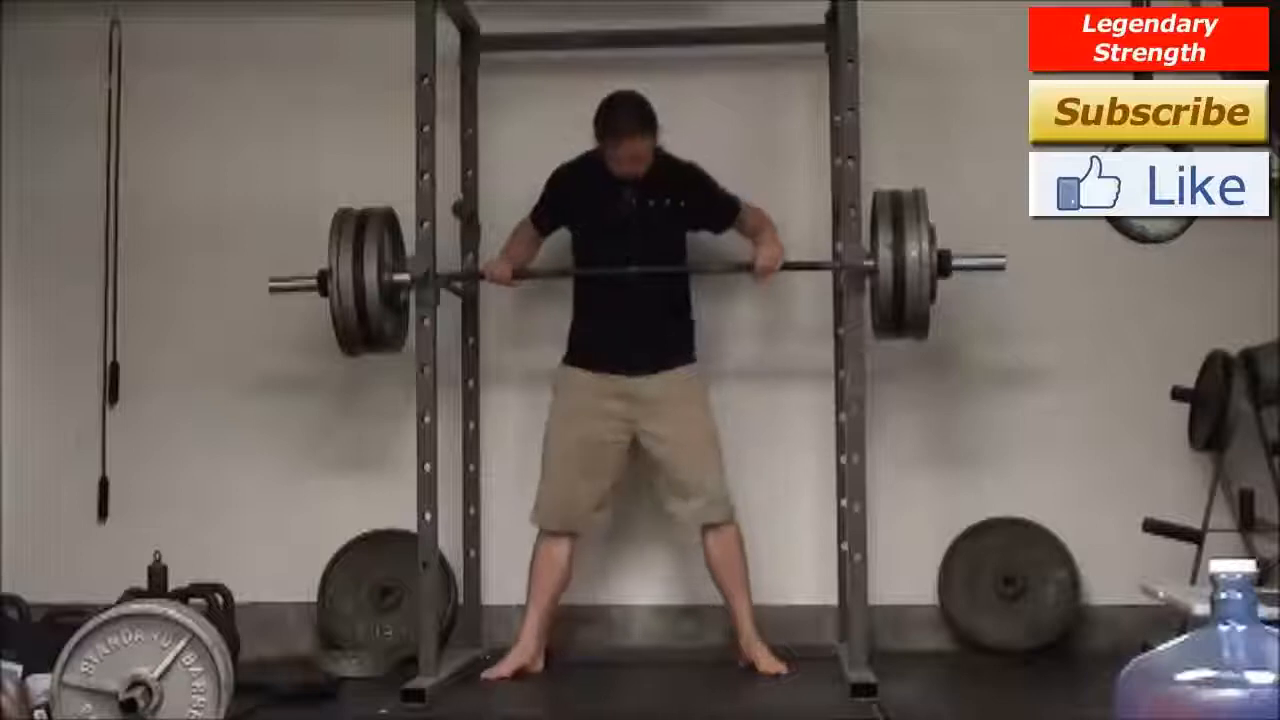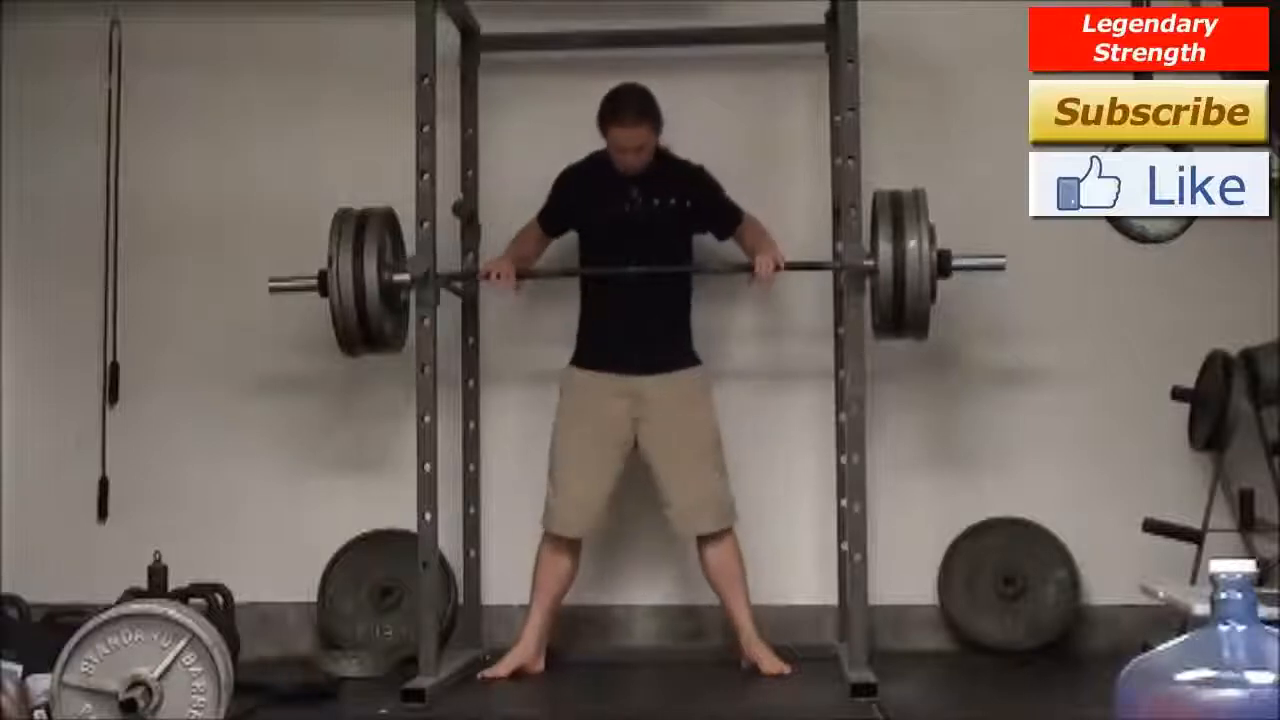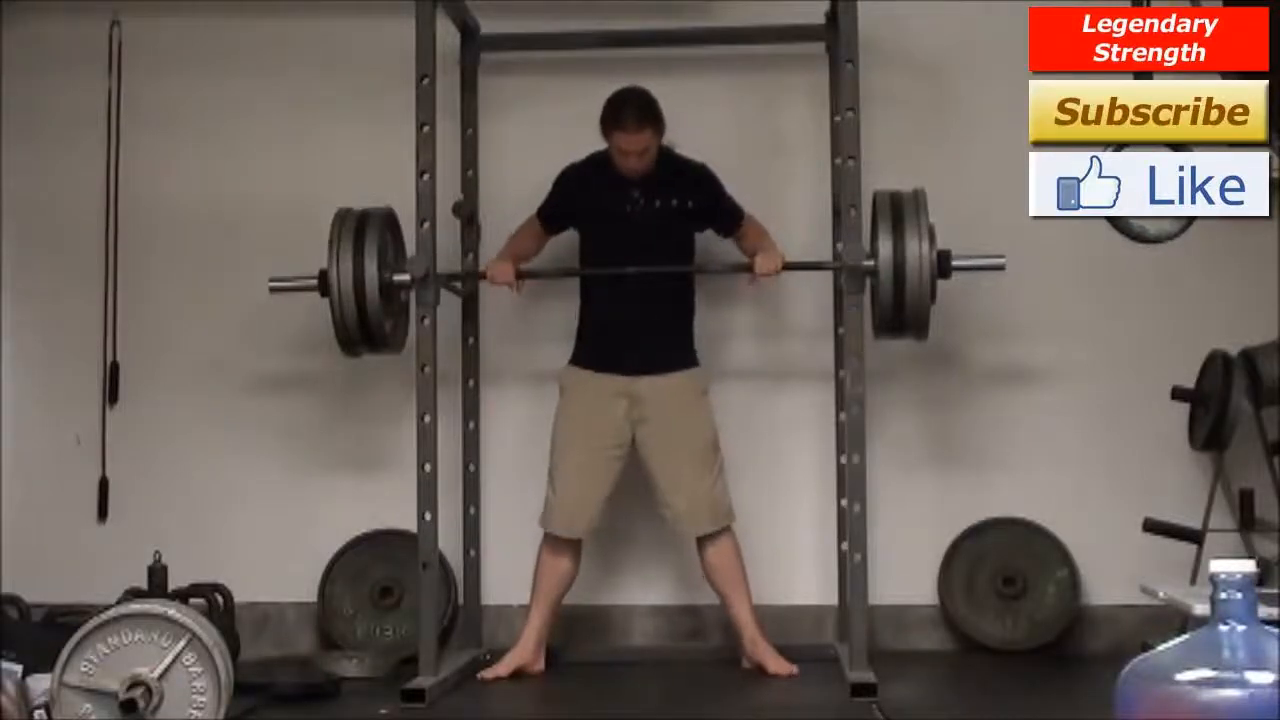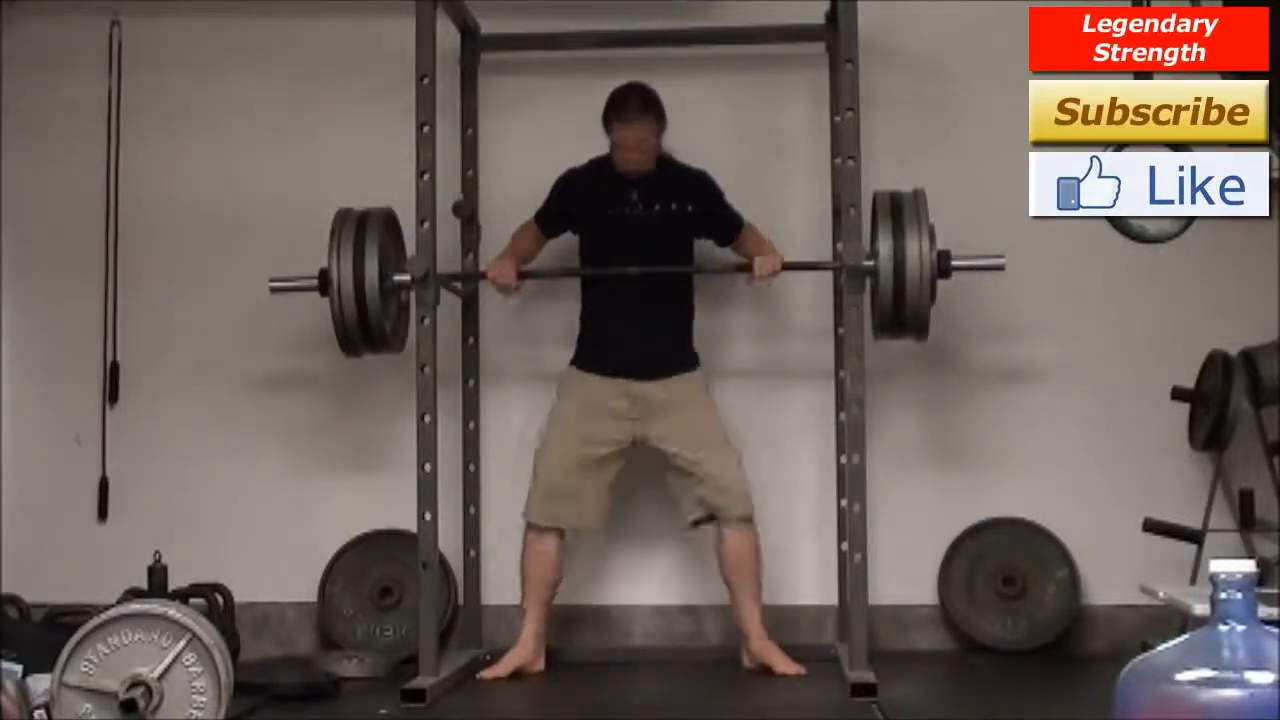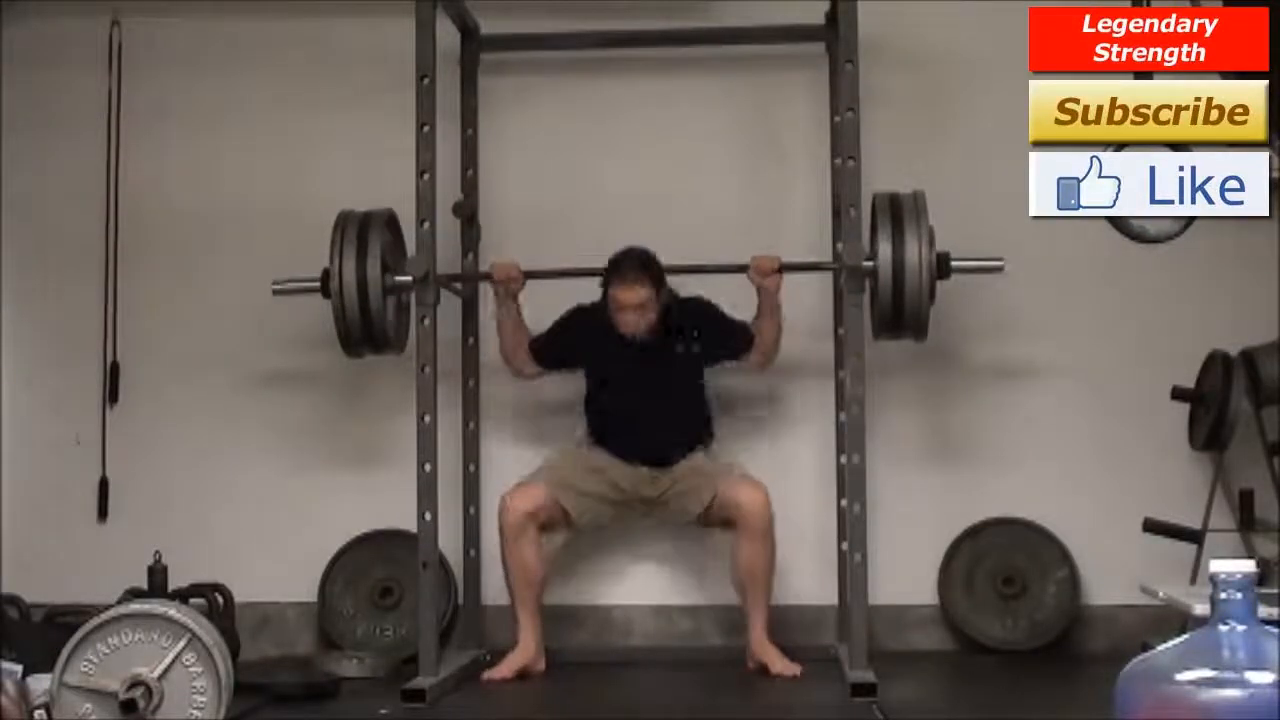
dt=1s
person 1, frame 1
left shoulder: (683, 180)
right shoulder: (573, 181)
left elbow: (741, 214)
right elbow: (535, 226)
left wrist: (768, 241)
right wrist: (508, 259)
left hip: (670, 372)
right hip: (588, 373)
left knee: (713, 507)
right knee: (558, 516)
left ankle: (749, 639)
right ankle: (530, 646)
person 1, frame 2
left shoulder: (689, 181)
right shoulder: (578, 182)
left elbow: (740, 224)
right elbow: (542, 230)
left wrist: (765, 249)
right wrist: (508, 259)
left hip: (675, 373)
right hip: (594, 374)
left knee: (709, 513)
right knee: (566, 517)
left ankle: (751, 642)
right ankle: (530, 647)
person 1, frame 3
left shoulder: (691, 179)
right shoulder: (579, 181)
left elbow: (740, 225)
right elbow: (541, 226)
left wrist: (765, 251)
right wrist: (506, 258)
left hip: (674, 374)
right hip: (593, 373)
left knee: (707, 515)
right knee: (565, 518)
left ankle: (753, 641)
right ankle: (530, 646)
person 1, frame 4
left shoulder: (692, 186)
right shoulder: (579, 185)
left elbow: (739, 234)
right elbow: (538, 229)
left wrist: (765, 254)
right wrist: (508, 260)
left hip: (675, 378)
right hip: (593, 378)
left knee: (730, 503)
right knee: (549, 509)
left ankle: (755, 640)
right ankle: (530, 644)
person 1, frame 5
left shoulder: (696, 318)
right shoulder: (584, 324)
left elbow: (760, 355)
right elbow: (520, 362)
left wrist: (768, 292)
right wrist: (506, 299)
left hip: (686, 463)
right hip: (606, 462)
left knee: (753, 502)
right knee: (518, 507)
left ankle: (759, 642)
right ankle: (529, 645)
